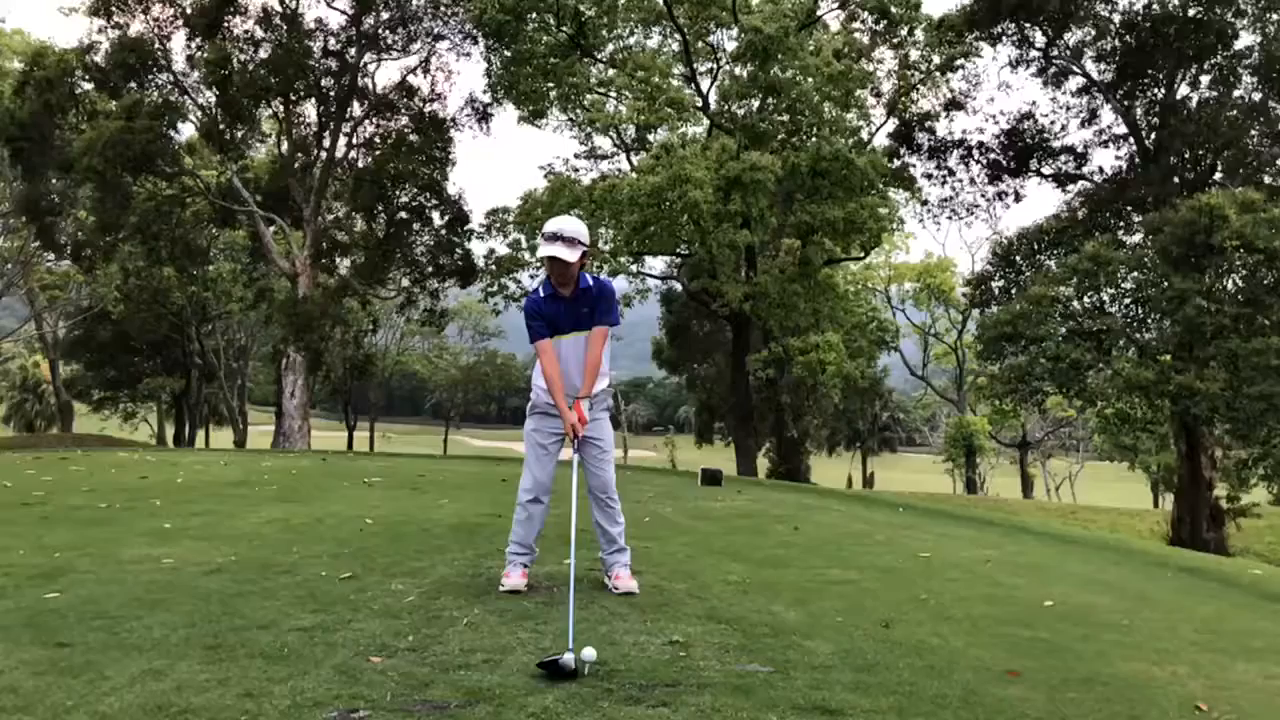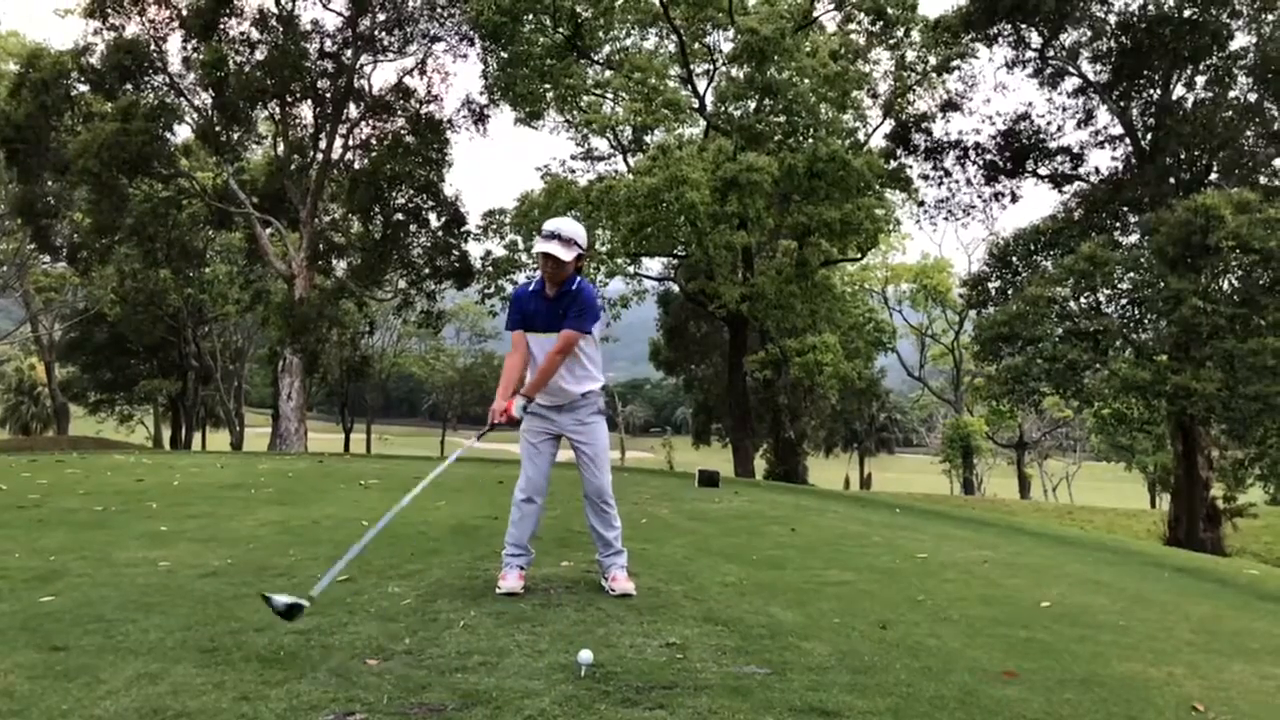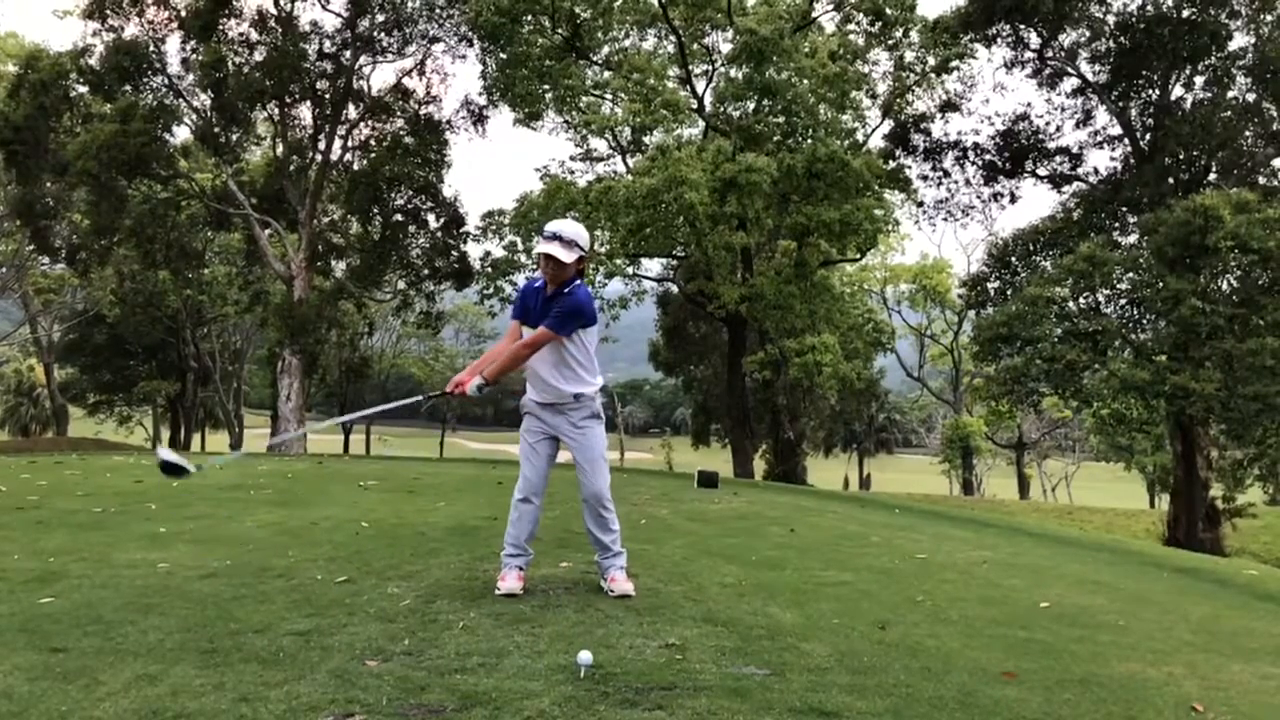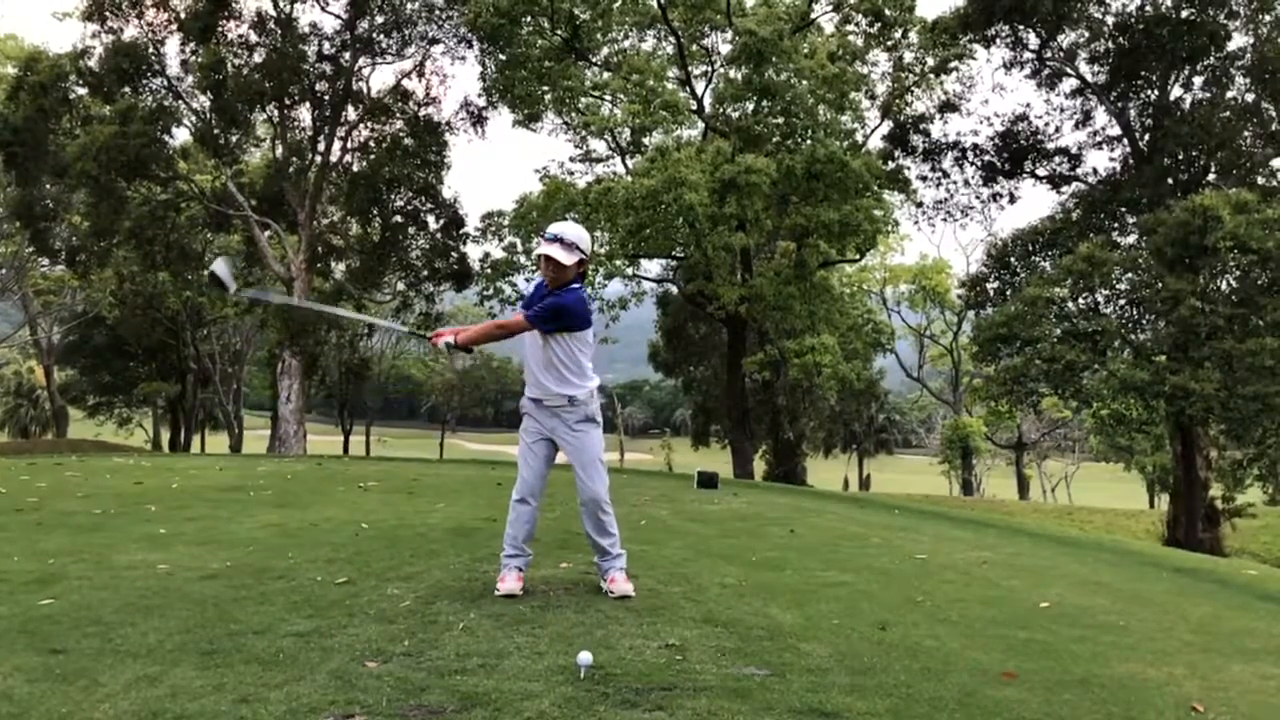
dt=0.7s
person 1, frame 1
left shoulder: (602, 291)
right shoulder: (535, 303)
left elbow: (595, 350)
right elbow: (548, 360)
left wrist: (583, 401)
right wrist: (565, 411)
left hip: (593, 403)
right hip: (546, 405)
left knee: (604, 486)
right knee: (534, 487)
left ankle: (617, 564)
right ankle: (518, 562)
person 1, frame 2
left shoulder: (584, 296)
right shoulder: (522, 296)
left elbow: (558, 353)
right elbow: (517, 353)
left wrist: (522, 398)
right wrist: (503, 397)
left hip: (584, 405)
right hip: (539, 406)
left knee: (599, 488)
right knee: (529, 487)
left ankle: (614, 566)
right ankle: (514, 564)
person 1, frame 3
left shoulder: (578, 300)
right shoulder: (530, 290)
left elbow: (528, 347)
right elbow: (509, 341)
left wrist: (482, 380)
right wrist: (469, 370)
left hip: (580, 408)
right hip: (538, 406)
left knee: (596, 490)
right knee: (528, 489)
left ankle: (613, 566)
right ankle: (513, 564)
person 1, frame 4
left shoulder: (570, 302)
right shoulder: (543, 288)
left elbow: (506, 329)
right elbow: (507, 324)
left wrist: (456, 340)
right wrist: (460, 331)
left hip: (576, 410)
right hip: (537, 408)
left knee: (594, 492)
right knee: (526, 489)
left ankle: (612, 567)
right ankle: (513, 565)
